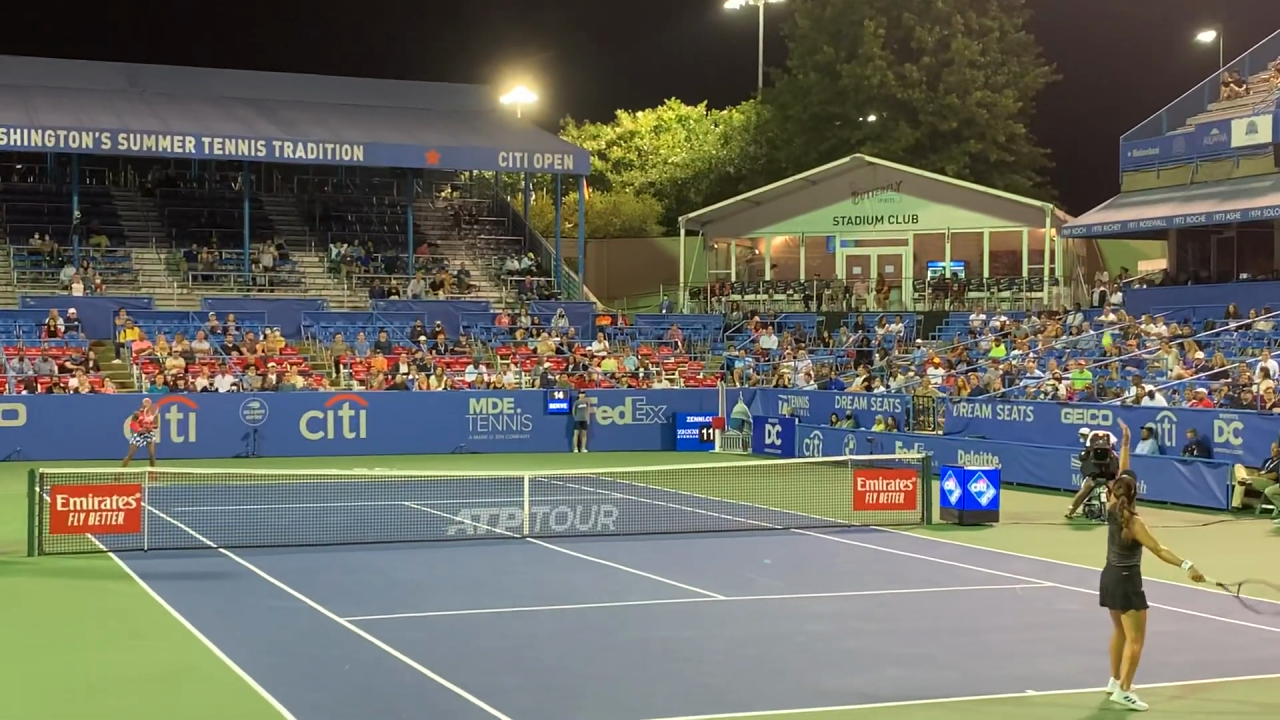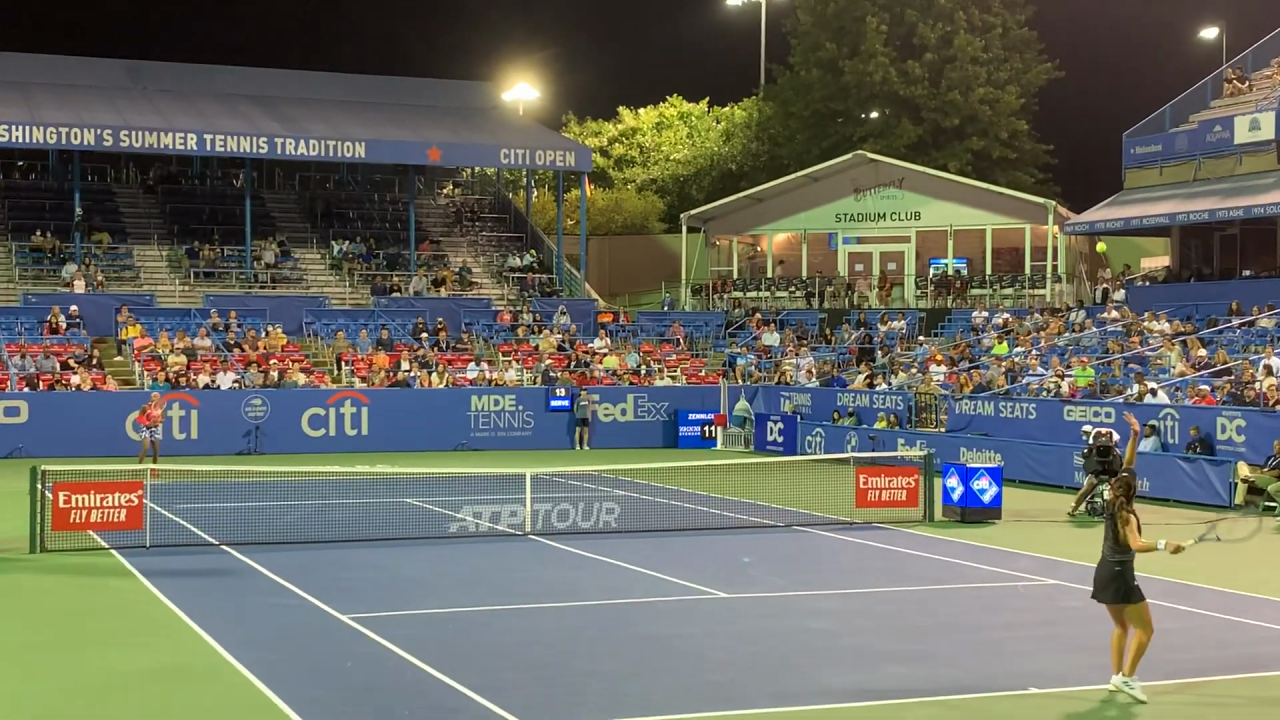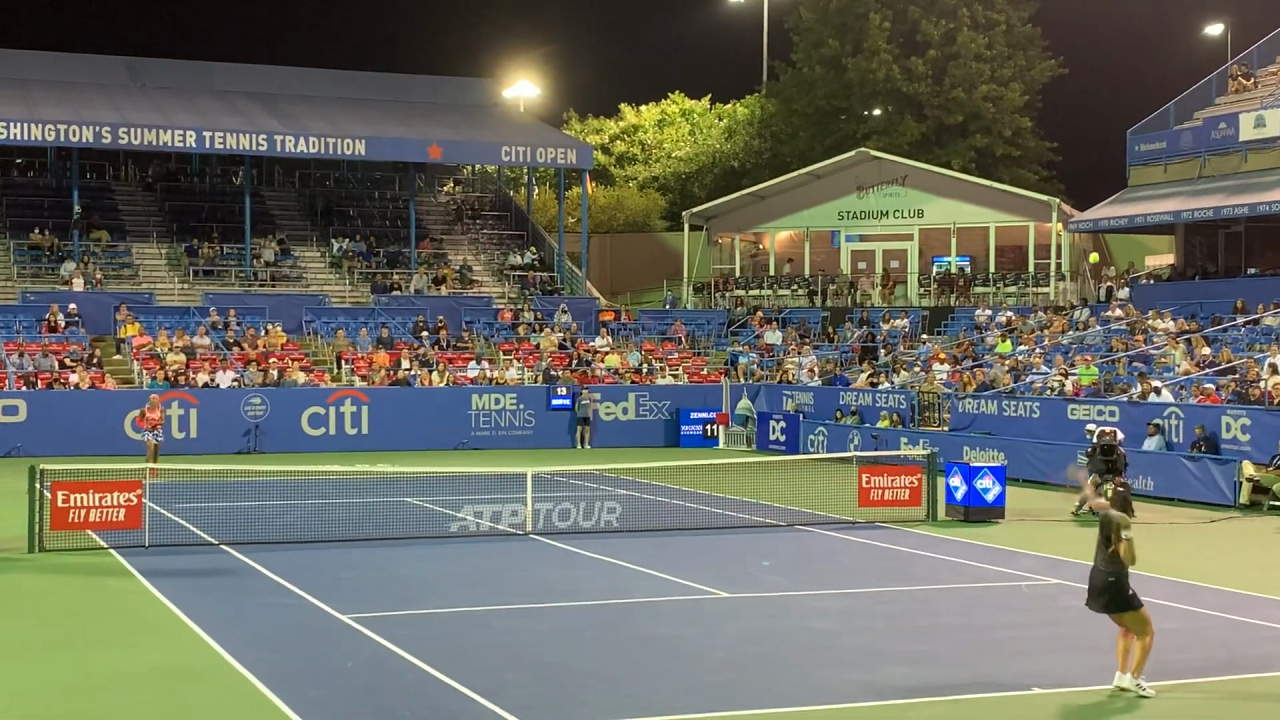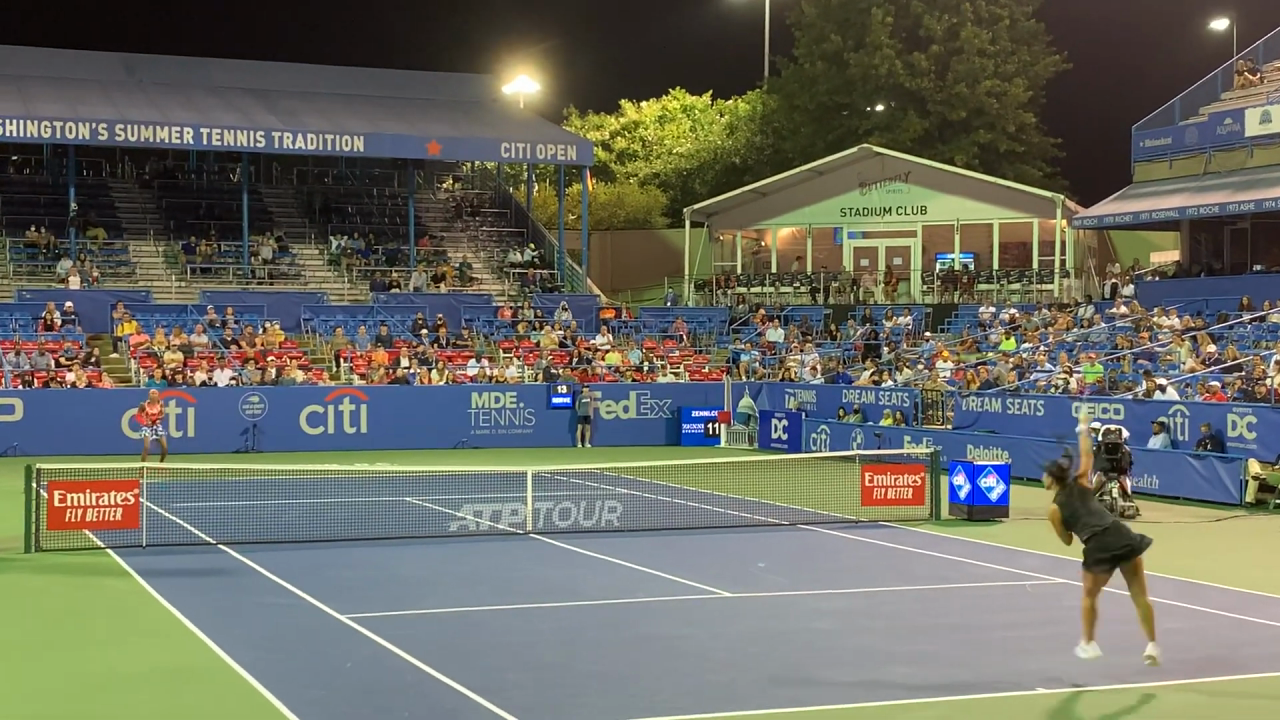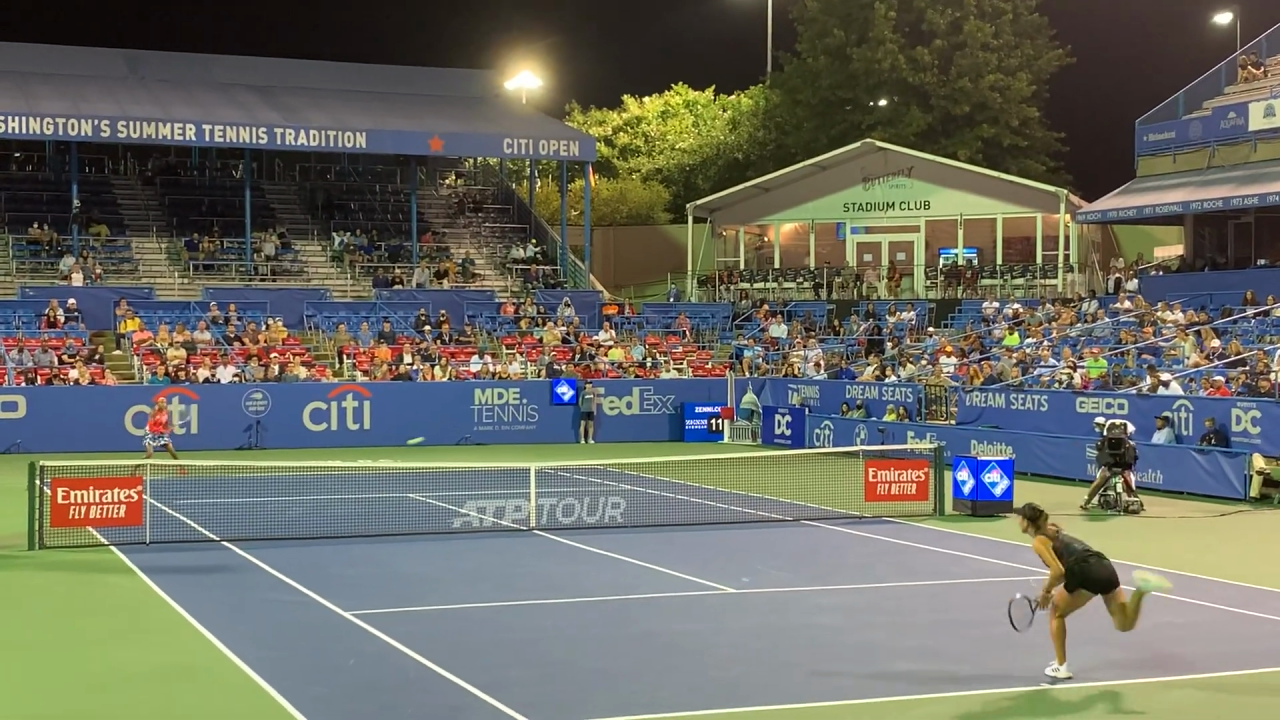
dt=0.3s
person 1, frame 1
left shoulder: (1112, 510)
right shoulder: (1133, 522)
left elbow: (1122, 472)
right elbow: (1158, 550)
left wrist: (1125, 441)
right wrist: (1186, 565)
left hip: (1109, 577)
right hip: (1126, 580)
left knee: (1120, 632)
right knee: (1134, 641)
left ankle: (1115, 681)
right ankle: (1123, 690)
person 1, frame 2
left shoulder: (1112, 504)
right shoulder: (1127, 517)
left elbow: (1126, 467)
right elbow: (1137, 545)
right wrist: (1164, 546)
left hip: (1104, 573)
right hip: (1120, 577)
left knee: (1122, 627)
right knee: (1144, 630)
left ankle: (1117, 676)
right ankle: (1126, 677)
person 1, frame 3
left shoulder: (1107, 518)
right shoulder: (1123, 536)
left elbow: (1095, 503)
right elbow: (1129, 560)
left wrist: (1088, 489)
right wrist: (1127, 533)
left hip: (1098, 583)
right hip: (1114, 586)
left knee: (1127, 629)
right knee: (1145, 633)
left ankle: (1122, 675)
right ankle: (1134, 678)
person 1, frame 4
left shoulder: (1055, 509)
right shoulder: (1080, 484)
left elbow: (1068, 541)
right elbow: (1087, 457)
right wrist: (1084, 429)
left hip: (1100, 551)
right hip: (1122, 535)
left knee: (1089, 597)
right knee: (1140, 597)
left ankle: (1089, 644)
right ankle: (1152, 645)
person 1, frame 5
left shoulder: (1039, 542)
right shoulder: (1051, 530)
left elbow: (1059, 571)
left wrist: (1046, 591)
right wrist: (1054, 591)
left hip: (1086, 573)
right hip: (1104, 568)
left knee: (1057, 614)
right knee: (1125, 624)
right ankle: (1141, 588)
